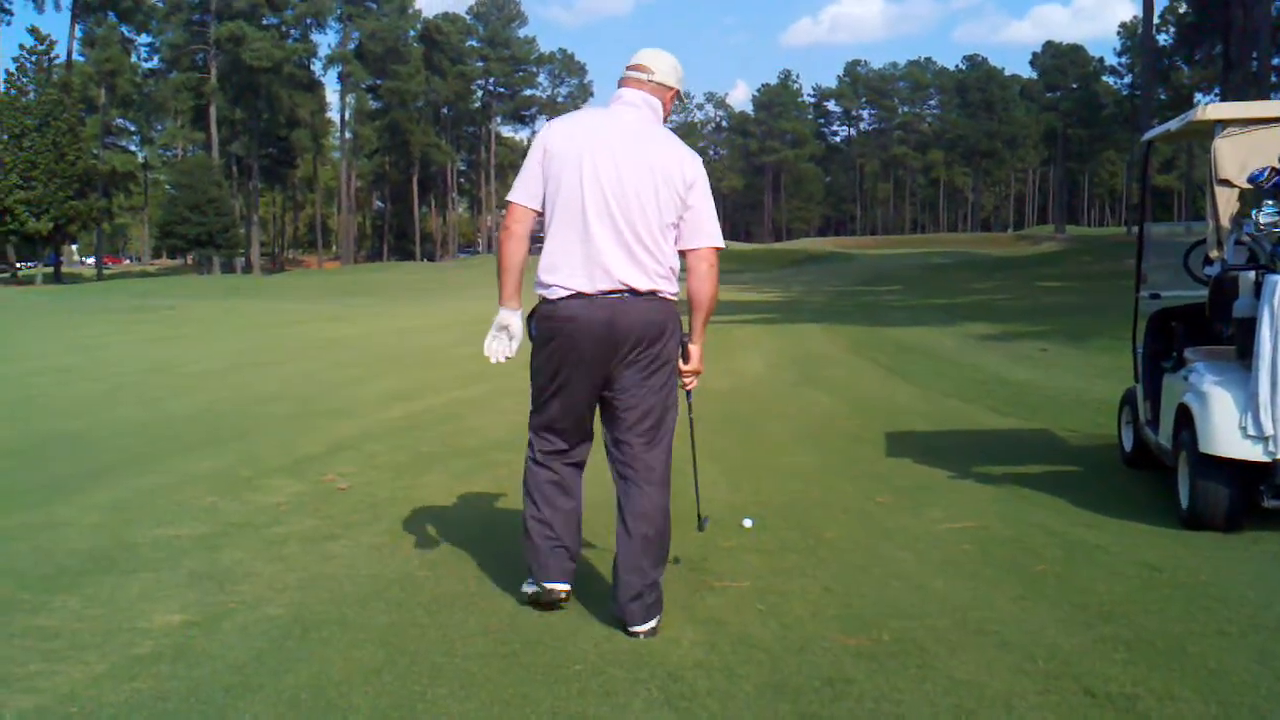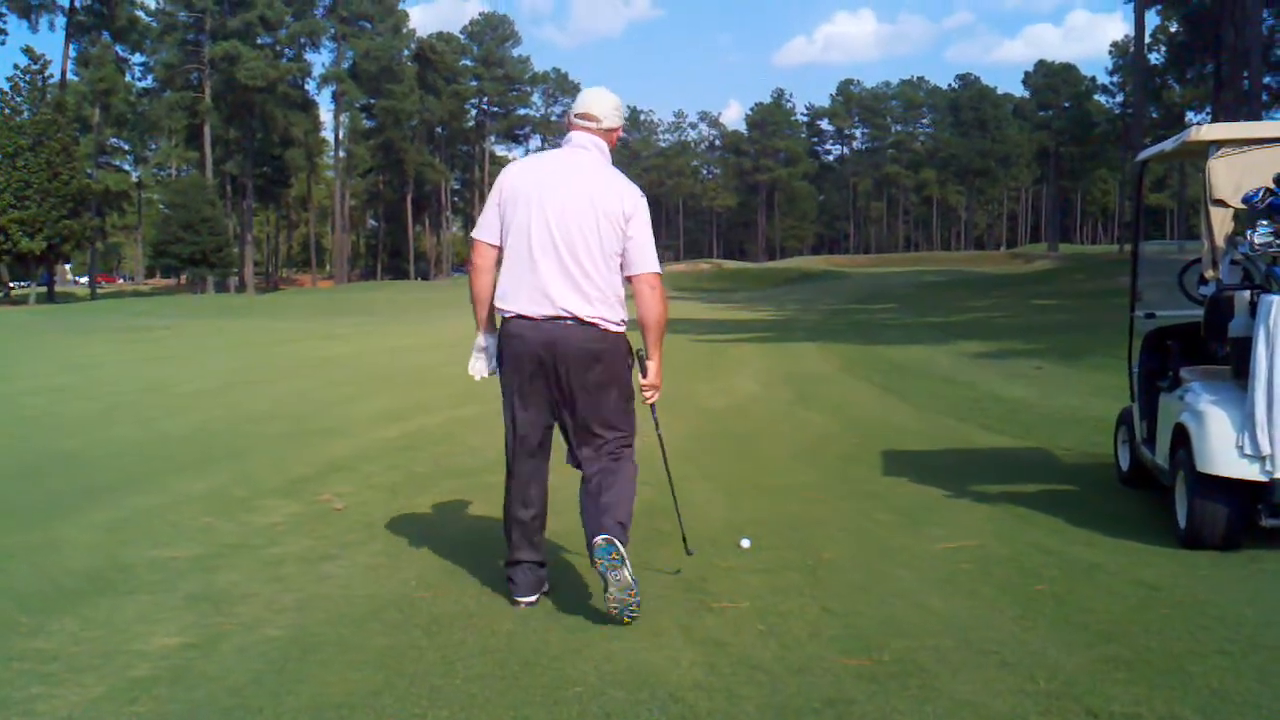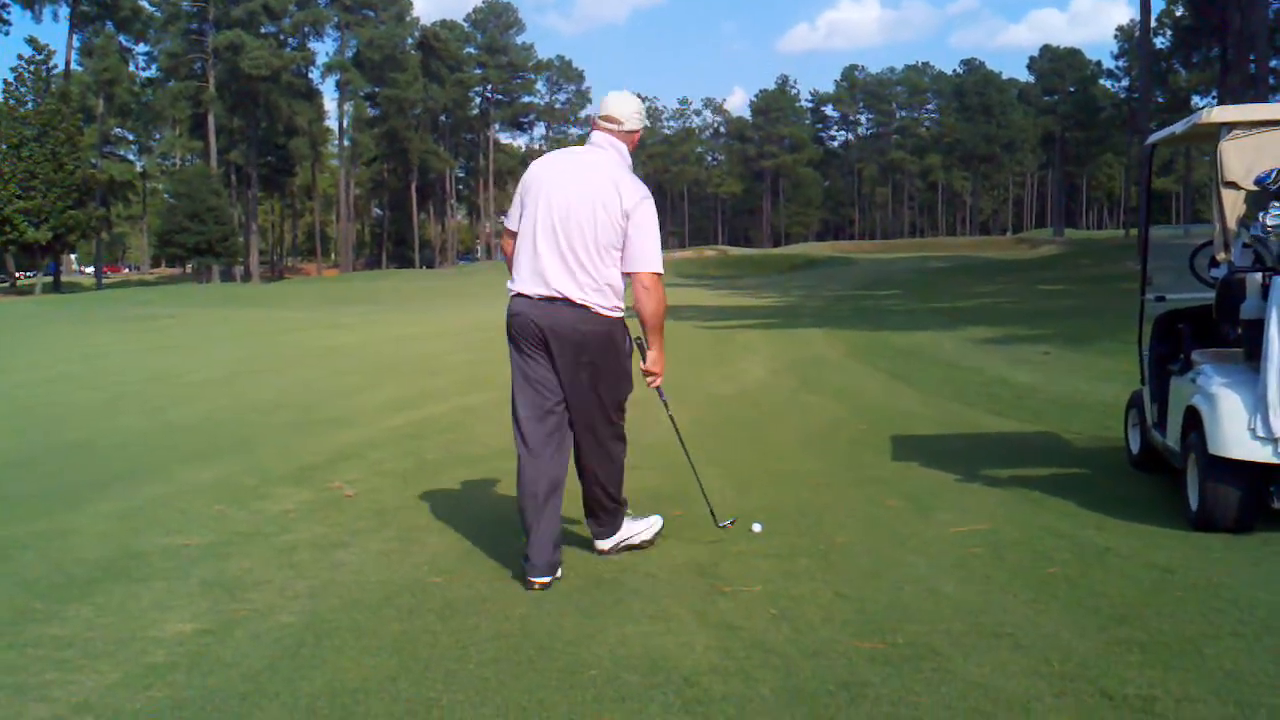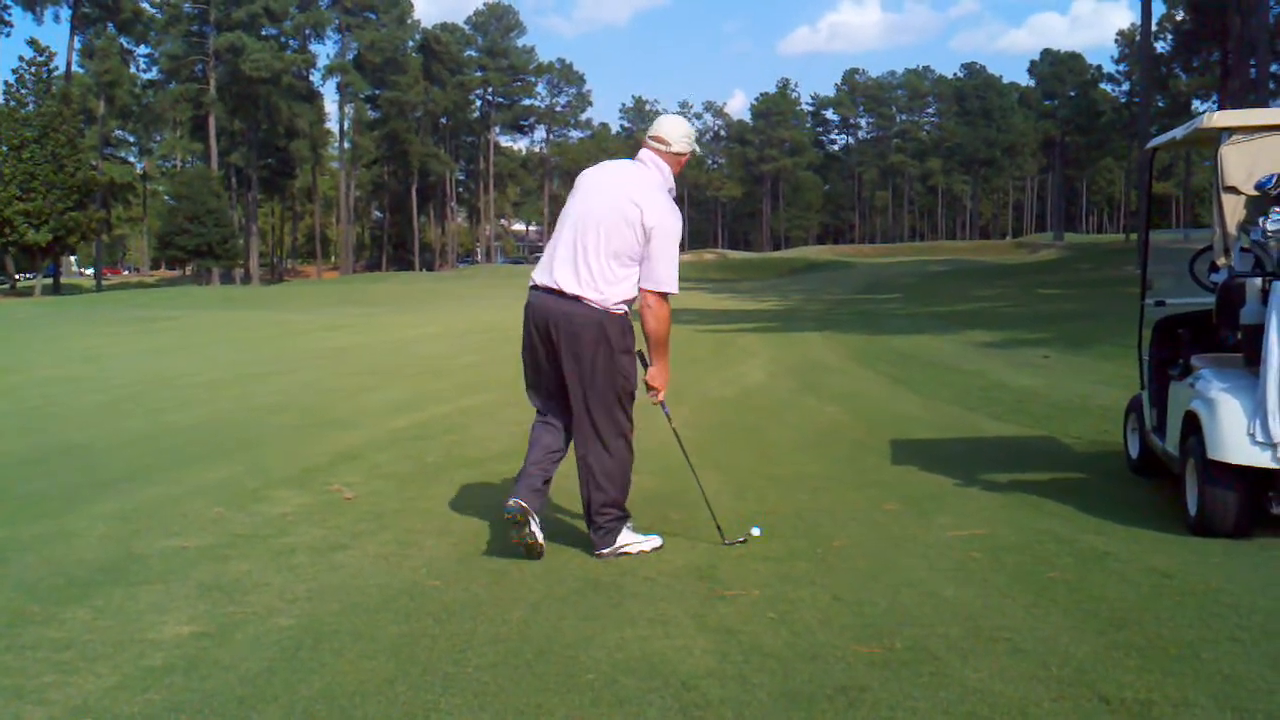
dt=0.4s
person 1, frame 1
left shoulder: (560, 132)
right shoulder: (682, 157)
left elbow: (515, 224)
right elbow: (703, 262)
left wrist: (508, 308)
right wrist: (695, 341)
left hip: (567, 313)
right hip: (649, 319)
left knee: (555, 445)
right knee: (644, 460)
left ankle: (552, 571)
right ankle: (640, 603)
person 1, frame 2
left shoulder: (517, 174)
right shoulder: (625, 193)
left elbow: (481, 259)
right elbow: (648, 286)
left wrist: (485, 333)
right wrist: (654, 359)
left hip: (522, 335)
right hip: (595, 339)
left knee: (526, 456)
right knee: (609, 452)
left ankle: (526, 575)
right ankle: (606, 544)
person 1, frame 3
left shoulder: (542, 166)
right shoulder: (633, 191)
left elbow: (509, 242)
right elbow: (646, 282)
right wrist: (655, 347)
left hip: (527, 314)
right hip: (592, 323)
left knee: (539, 437)
right knee: (600, 431)
left ankle: (541, 559)
right ankle: (609, 526)
person 1, frame 4
left shoulder: (597, 172)
right shoulder: (663, 209)
right elbow: (653, 299)
right wrist: (659, 363)
left hip: (542, 302)
right hip: (594, 319)
left knee: (553, 415)
right knee: (605, 428)
left ankle: (526, 497)
right ankle: (609, 533)
